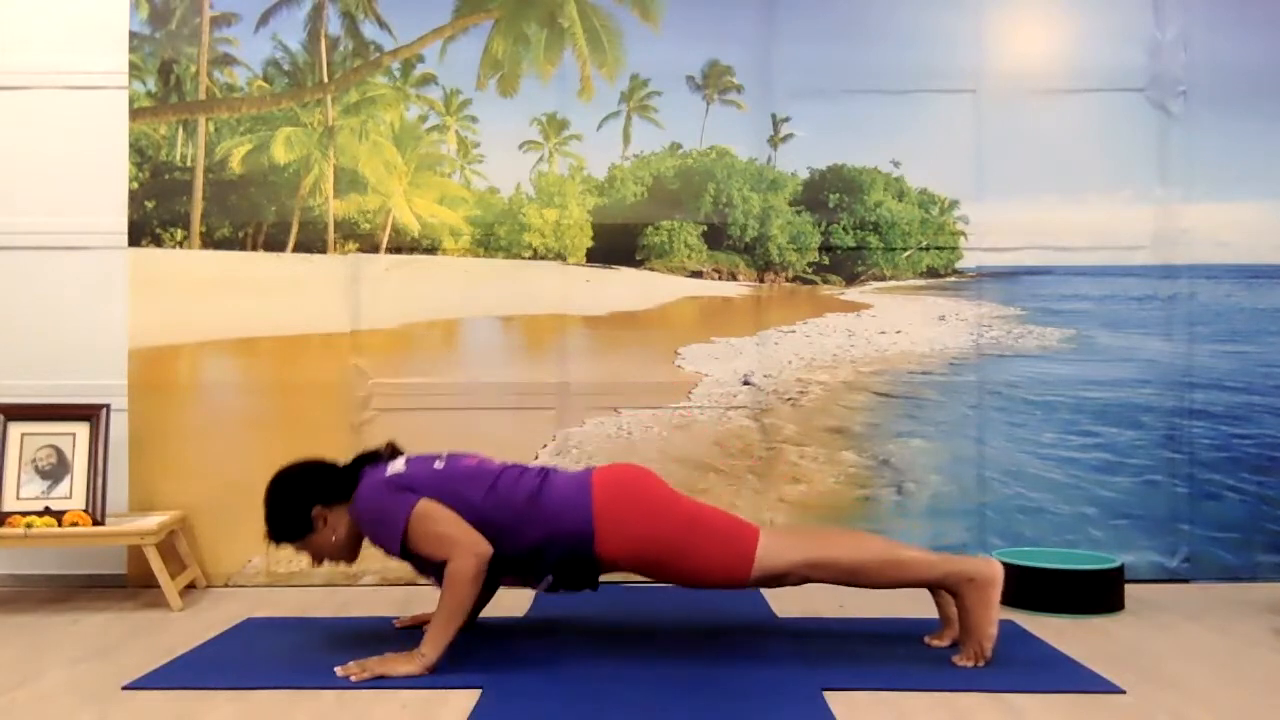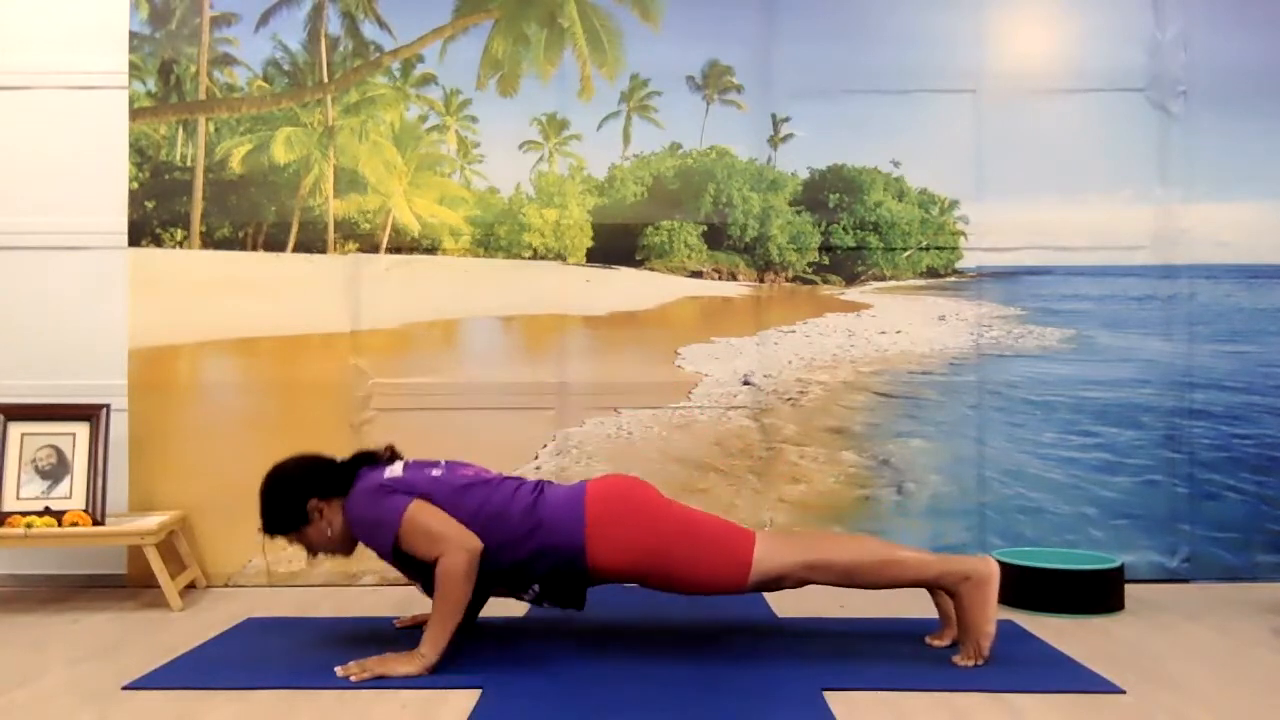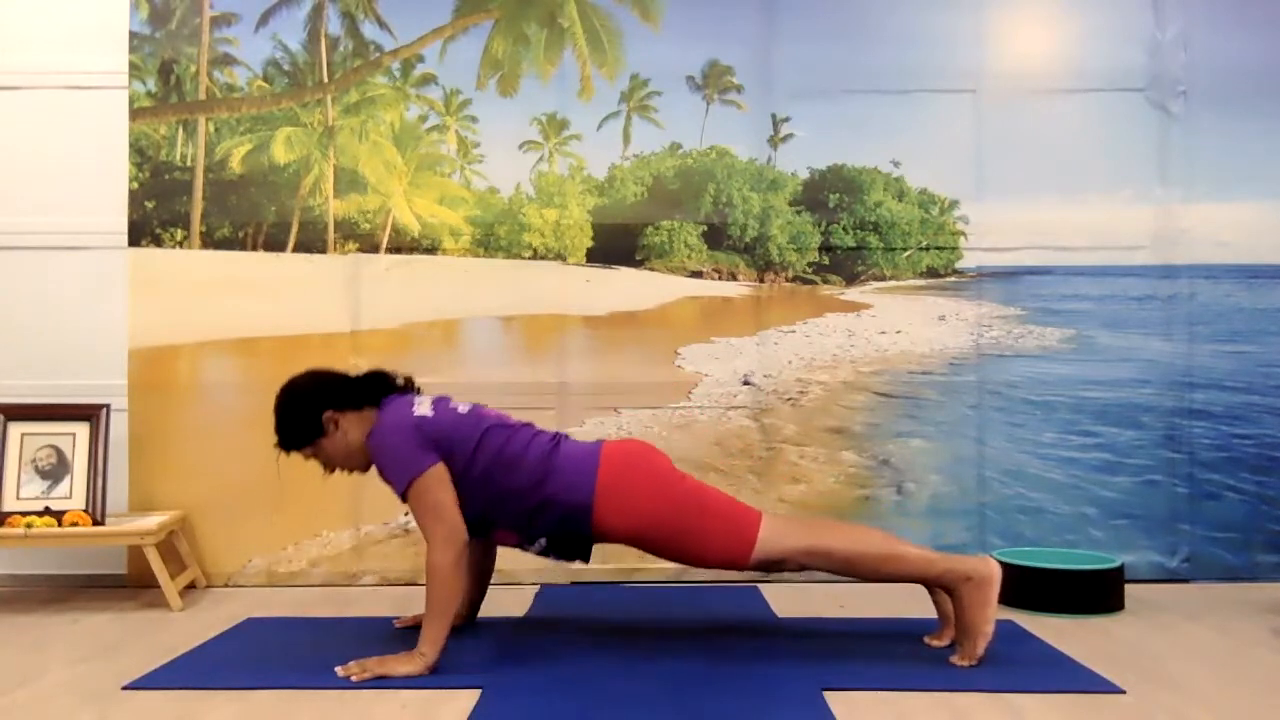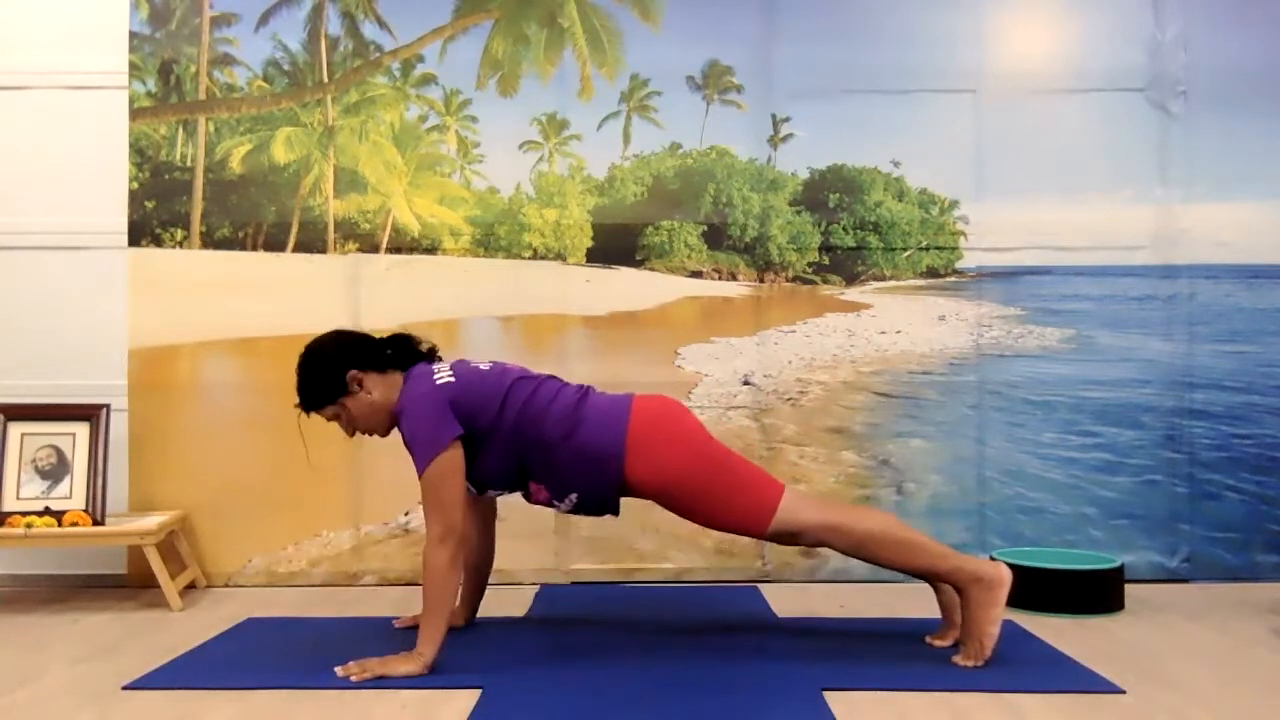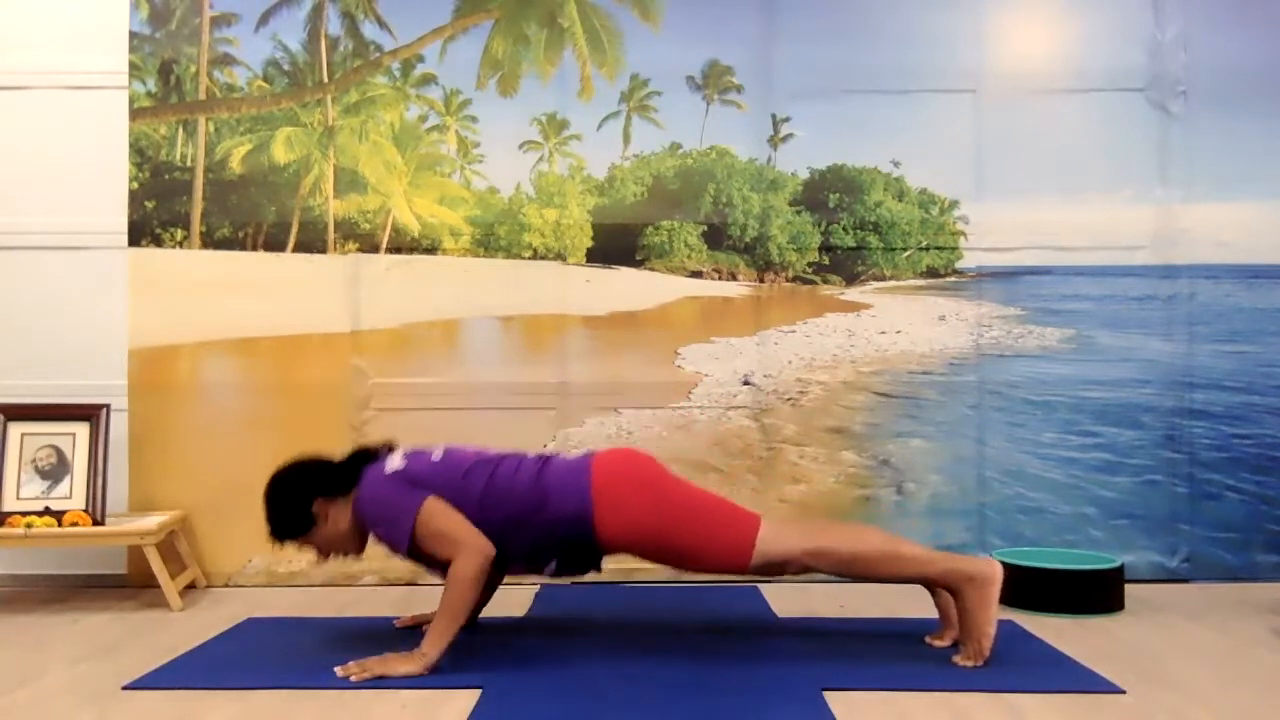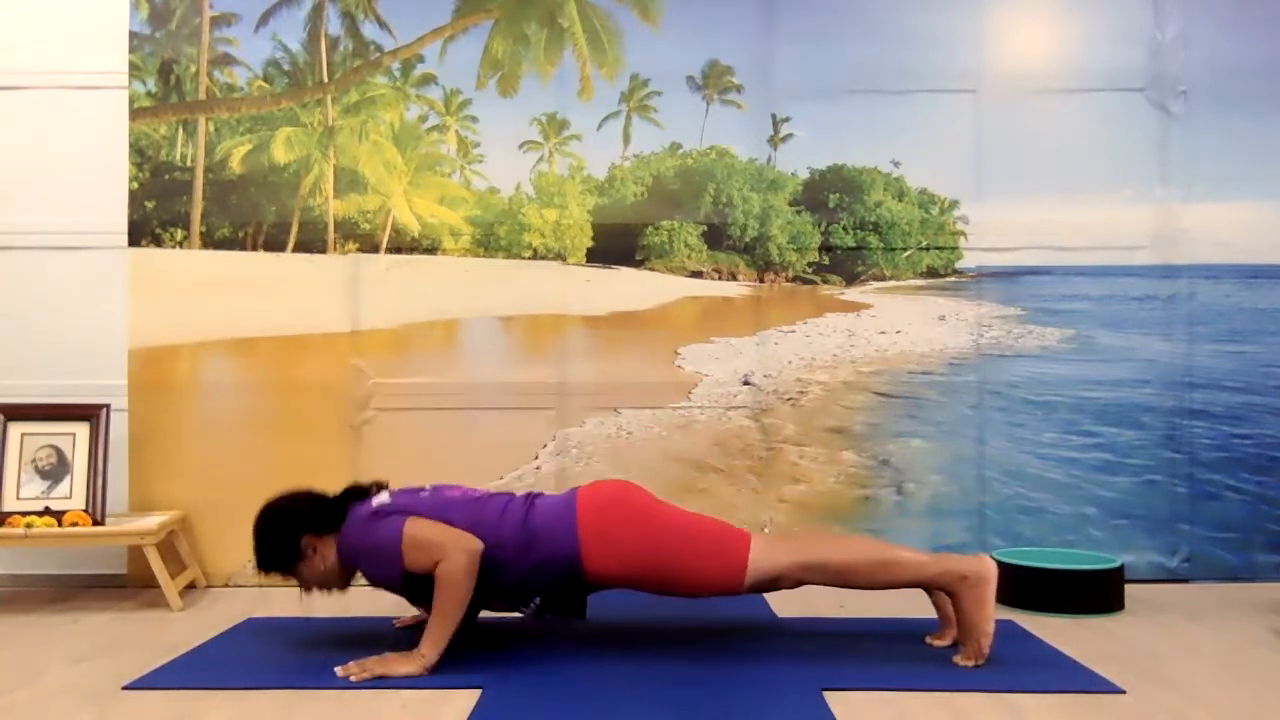
dt=0.4s
person 1, frame 1
left shoulder: (373, 505)
right shoulder: (396, 480)
left elbow: (473, 552)
left wrist: (426, 652)
right wrist: (456, 612)
left hip: (614, 517)
right hip: (609, 500)
left knee: (789, 557)
right knee: (779, 556)
left ankle: (964, 573)
right ankle: (943, 577)
person 1, frame 2
left shoulder: (368, 502)
right shoulder: (395, 478)
left elbow: (462, 550)
left wrist: (425, 654)
right wrist: (455, 613)
left hip: (609, 531)
right hip: (604, 512)
left knee: (785, 561)
right knee: (779, 559)
left ankle: (963, 572)
right ankle: (938, 576)
person 1, frame 3
left shoulder: (393, 433)
right shoulder: (417, 418)
left elbow: (447, 544)
right elbow: (481, 524)
left wrist: (424, 654)
right wrist: (461, 614)
left hip: (620, 493)
right hip: (617, 479)
left knee: (785, 545)
right knee: (779, 543)
left ankle: (963, 573)
right ankle: (942, 575)
person 1, frame 4
left shoulder: (419, 401)
right shoulder: (439, 392)
left elbow: (446, 534)
right elbow: (477, 512)
left wrist: (422, 653)
right wrist: (461, 610)
left hip: (648, 447)
right hip: (639, 439)
left knee: (805, 521)
right knee: (796, 522)
left ankle: (973, 574)
right ankle: (944, 581)
person 1, frame 5
left shoulder: (380, 502)
right shoulder: (393, 478)
left elbow: (477, 551)
left wrist: (427, 650)
right wrist: (457, 611)
left hip: (615, 501)
right hip: (608, 485)
left knee: (790, 547)
right knee: (782, 548)
left ankle: (962, 572)
right ankle: (942, 574)
person 1, frame 6
left shoulder: (362, 534)
right shoulder: (382, 507)
left elbow: (464, 552)
left wrist: (426, 652)
right wrist: (449, 613)
left hip: (603, 535)
right hip: (598, 517)
left knee: (784, 561)
right knee: (776, 558)
left ankle: (958, 572)
right ankle: (940, 575)
